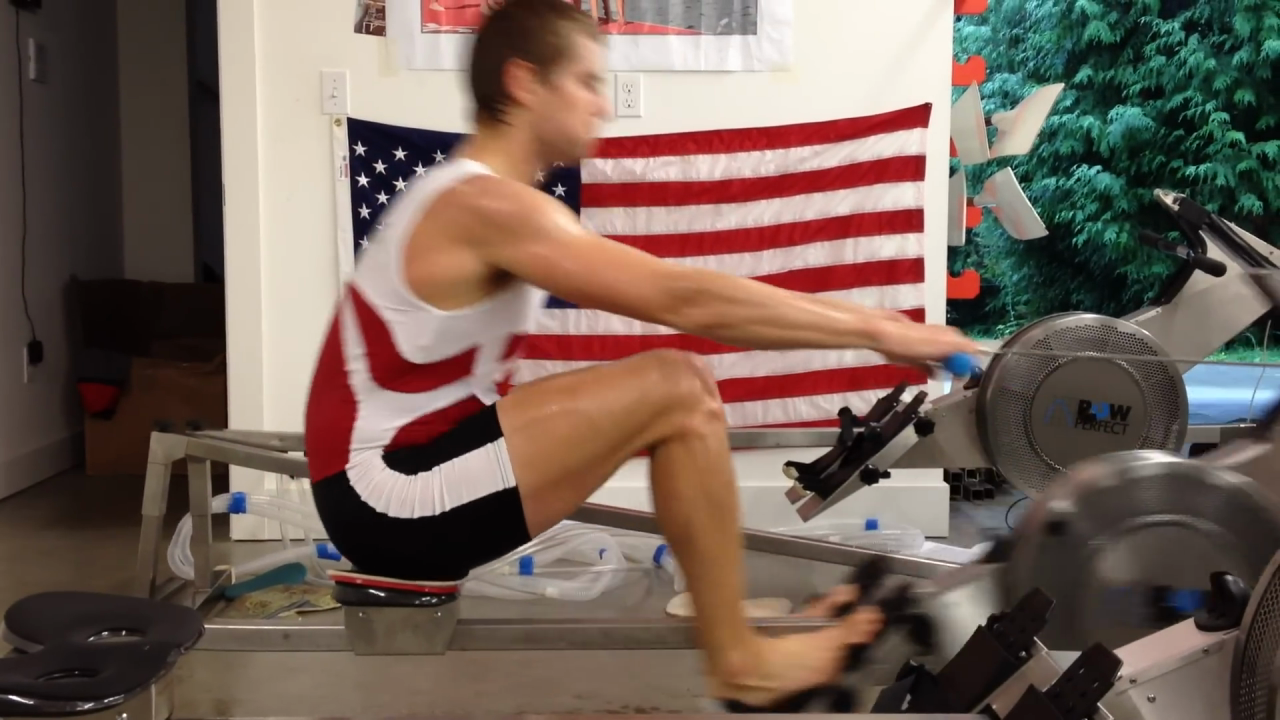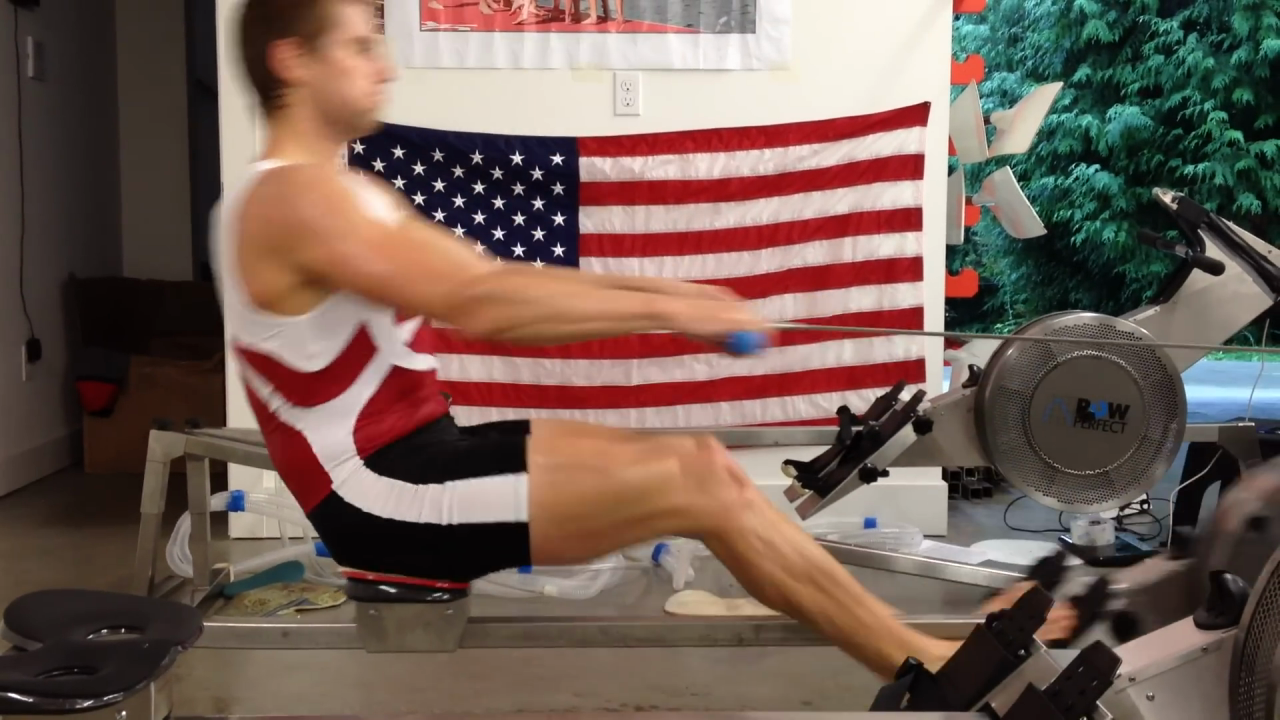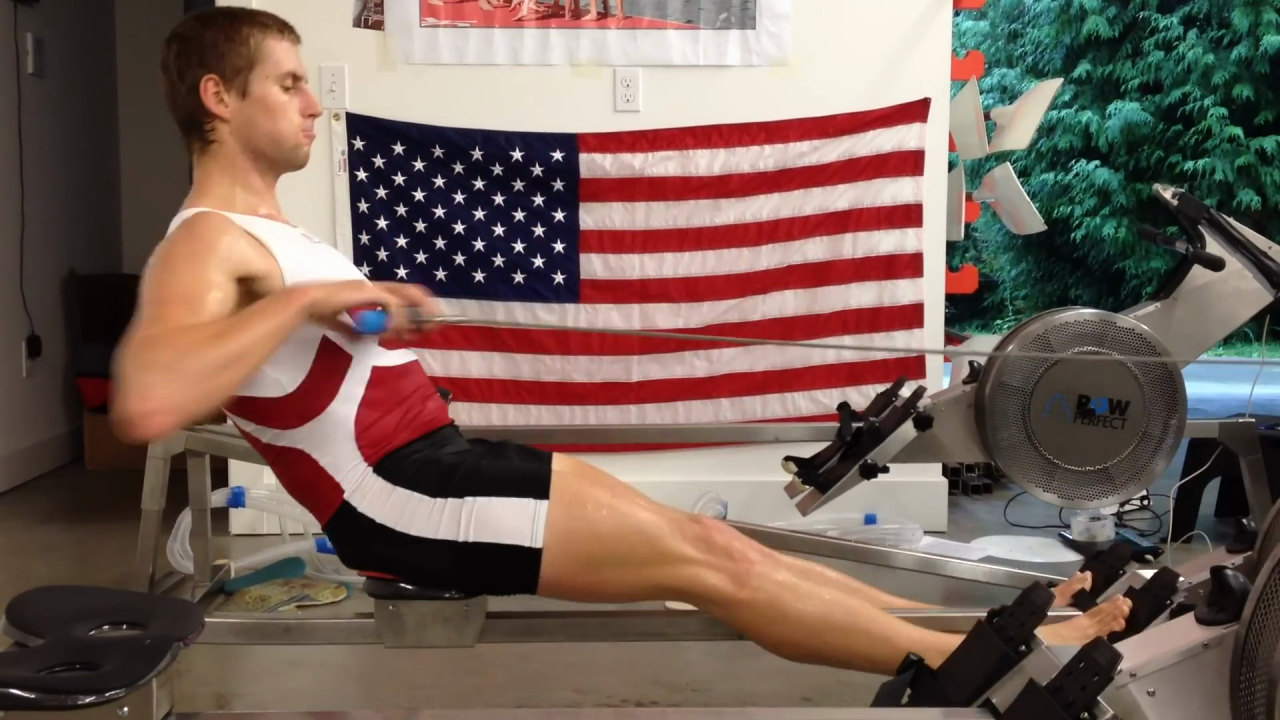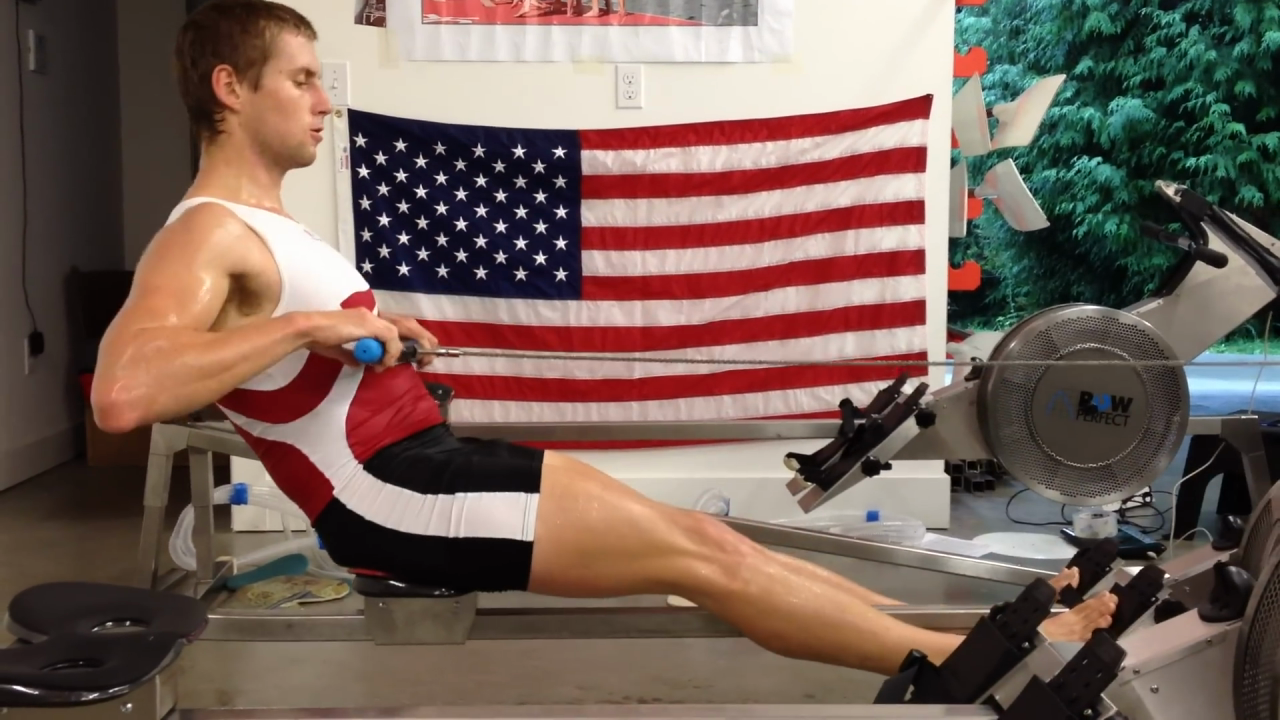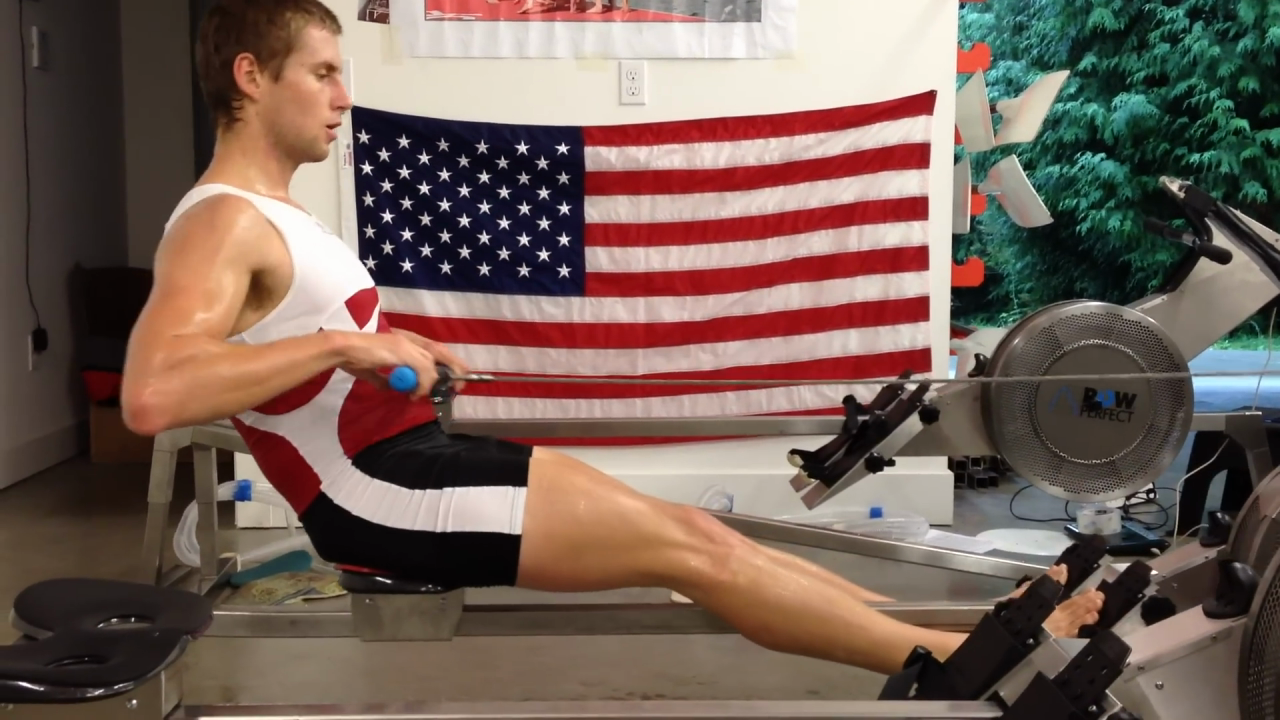
dt=0.3s
person 1, frame 1
left shoulder: (474, 196)
right shoulder: (486, 206)
left elbow: (668, 288)
right elbow: (687, 301)
left wrist: (855, 319)
right wrist: (876, 331)
left hip: (403, 483)
right hip: (392, 506)
left knee: (675, 392)
right knee: (680, 389)
left ankle: (727, 625)
right ankle: (741, 656)
person 1, frame 2
left shoulder: (336, 195)
right shoulder: (295, 198)
left elbow: (480, 285)
right elbow: (488, 303)
left wrist: (655, 288)
right wrist: (662, 311)
left hip: (415, 463)
right hip: (387, 498)
left knee: (696, 464)
right knee: (700, 488)
left ankle: (921, 630)
right ankle: (931, 661)
person 1, frame 3
left shoulder: (253, 231)
right shoulder: (204, 247)
right elbow: (148, 403)
left wrist: (367, 305)
right wrist: (304, 301)
left hip: (431, 466)
right hip: (403, 500)
left knee: (707, 541)
right knee: (707, 561)
left ankle: (978, 629)
person 1, frame 4
left shoulder: (256, 224)
right shoulder: (207, 237)
right elbow: (120, 394)
left wrist: (373, 334)
right wrist: (308, 324)
left hip: (421, 463)
right hip: (394, 500)
left knee: (698, 537)
right knee: (698, 554)
left ankle: (970, 635)
person 1, frame 5
left shoulder: (263, 216)
right shoulder: (221, 224)
right elbow: (151, 395)
left wrist: (382, 348)
right wrist: (339, 343)
left hip: (409, 462)
right hip: (382, 497)
left knee: (684, 528)
right knee: (686, 543)
left ankle: (954, 634)
right ankle: (963, 660)
